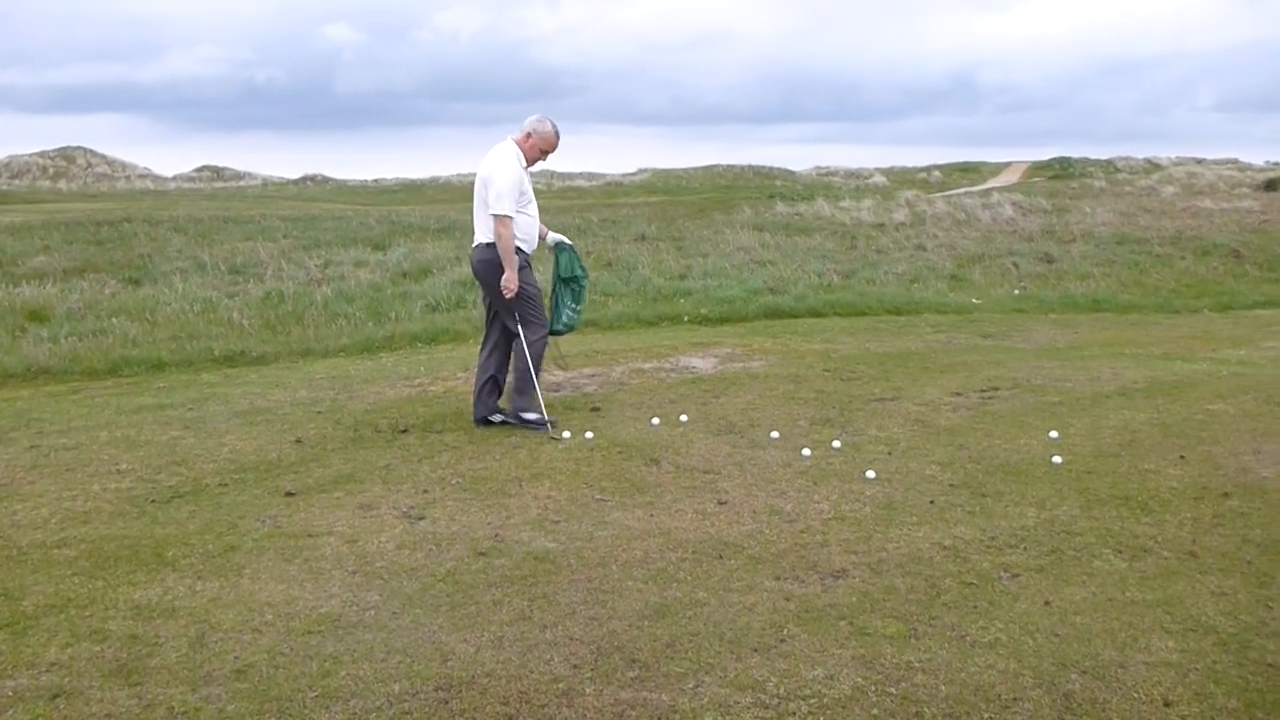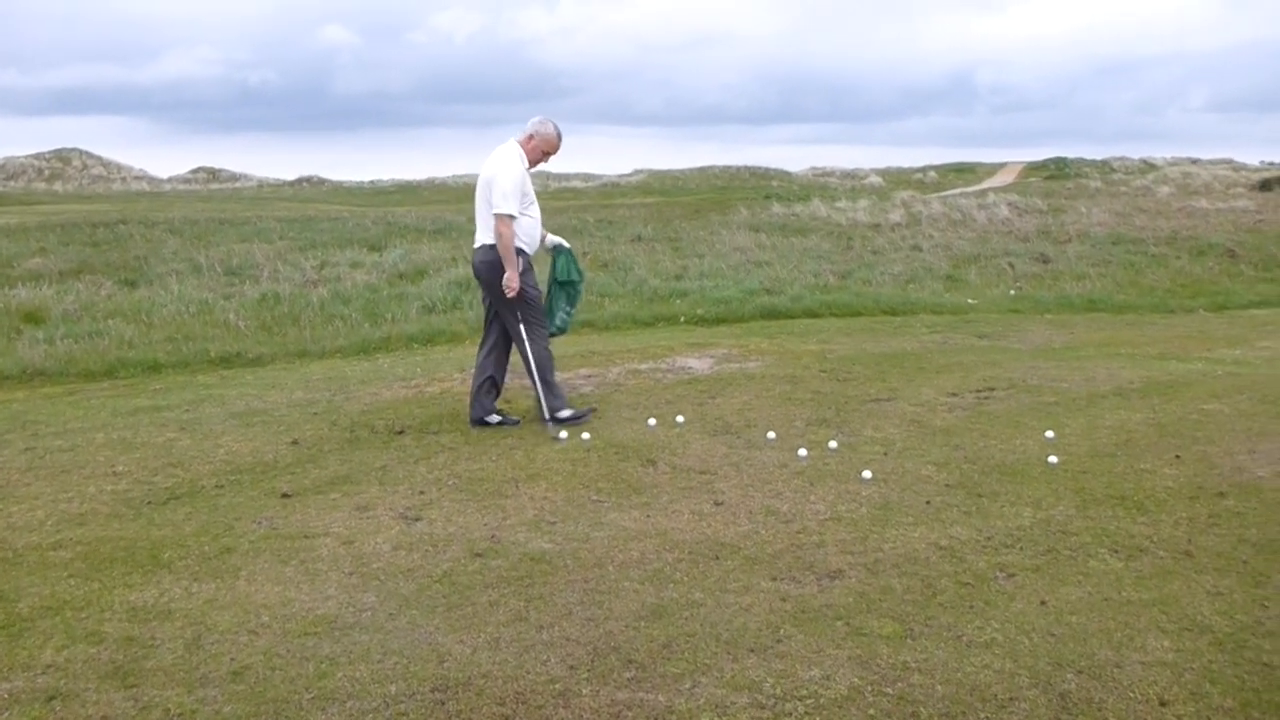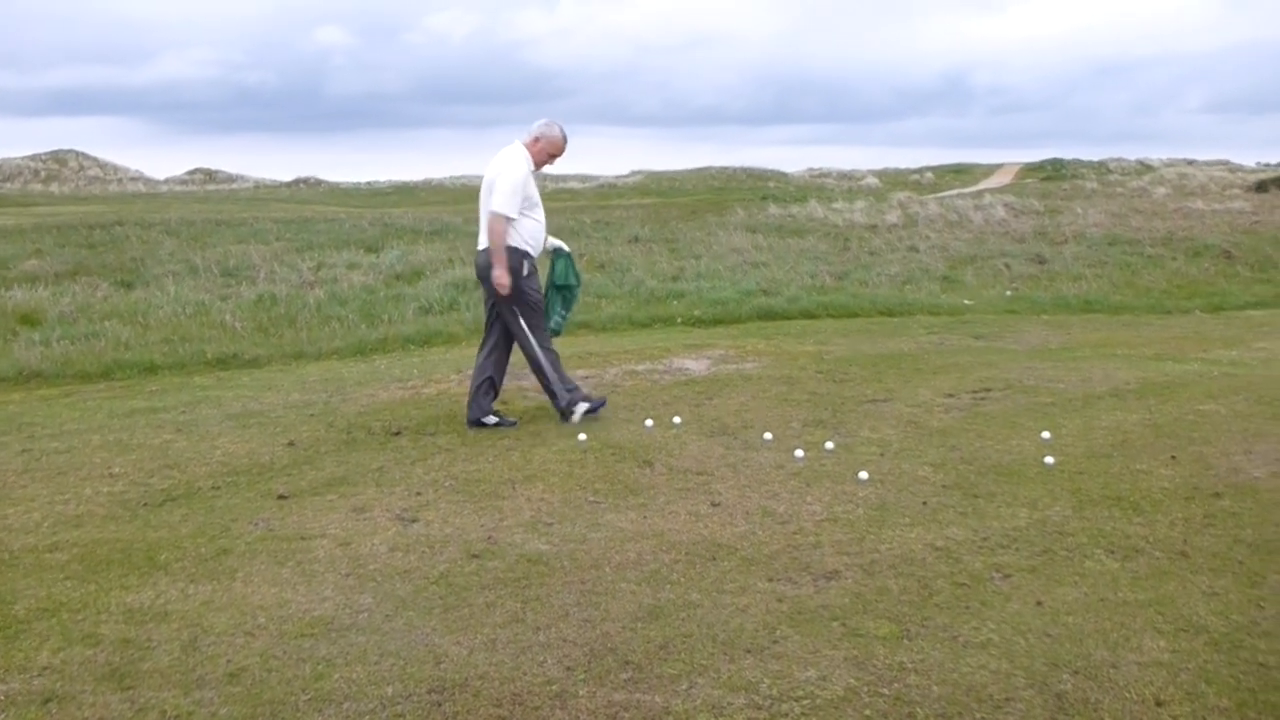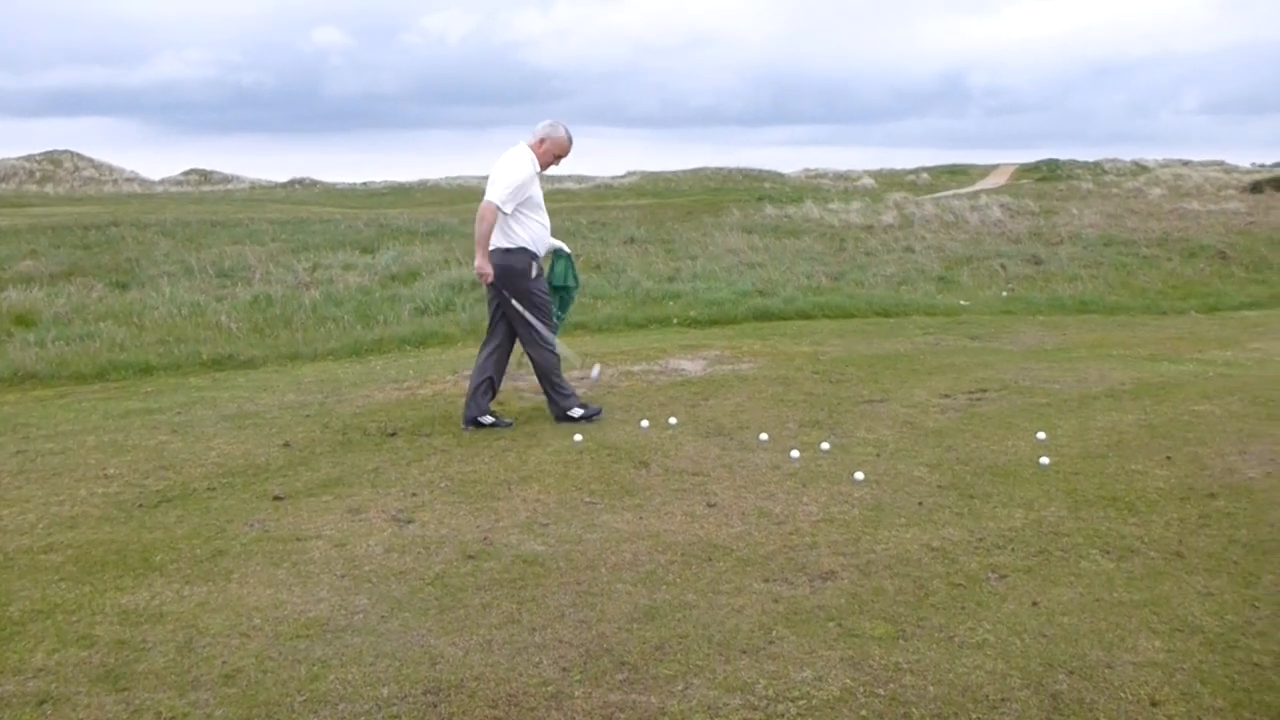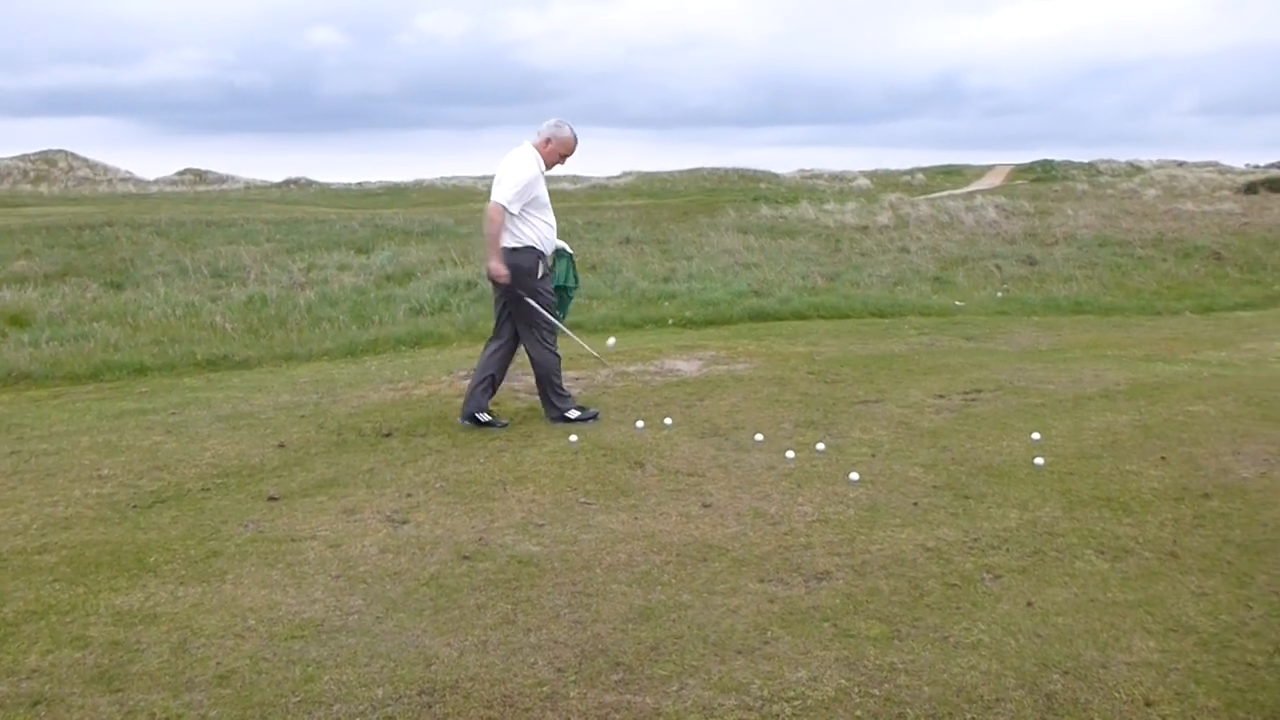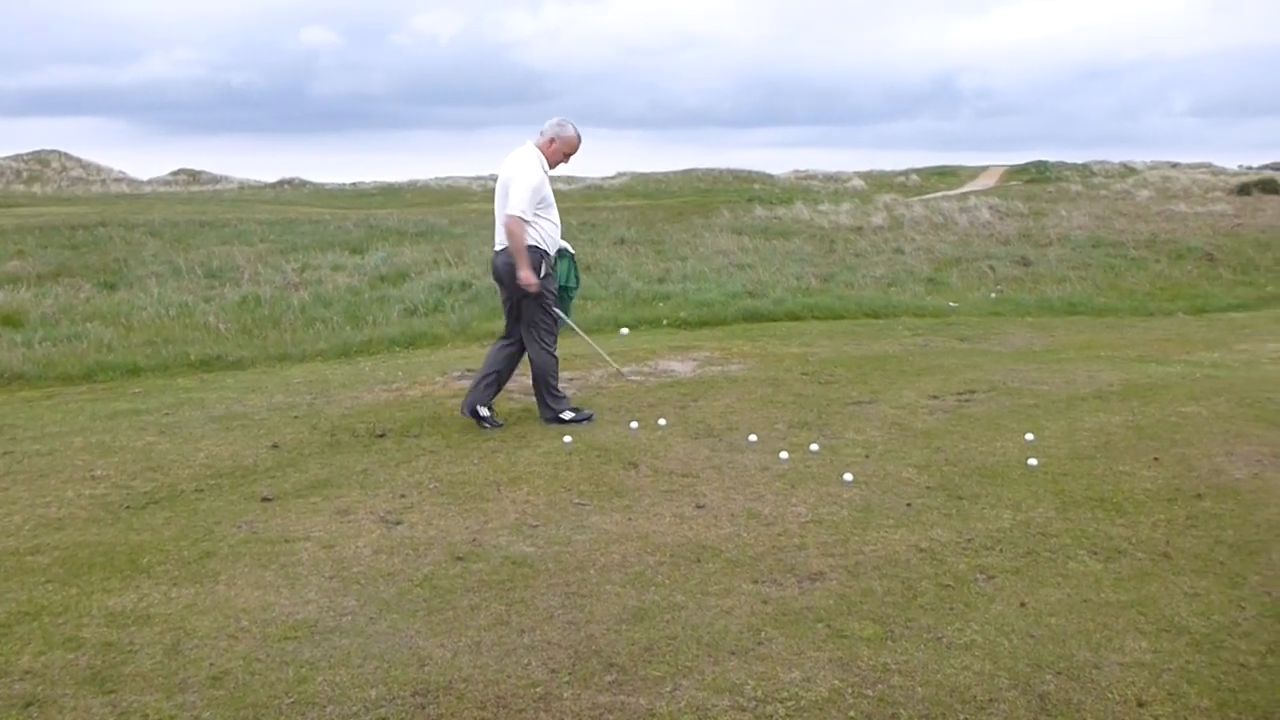
dt=0.1s
person 1, frame 1
left shoulder: (511, 161)
right shoulder: (507, 166)
right elbow: (502, 224)
left wrist: (546, 234)
right wrist: (510, 272)
left hip: (495, 260)
right hip: (502, 260)
left knee: (501, 335)
right knee: (533, 328)
left ankle: (486, 408)
right ankle: (524, 406)
person 1, frame 2
left shoulder: (511, 161)
right shoulder: (510, 166)
right elbow: (504, 224)
left wrist: (545, 237)
right wrist: (511, 271)
left hip: (495, 260)
right hip: (503, 261)
left knee: (498, 336)
right knee: (533, 332)
left ankle: (483, 408)
right ankle: (554, 407)
person 1, frame 3
left shoulder: (515, 162)
right shoulder: (515, 167)
right elbow: (497, 219)
left wrist: (545, 240)
right wrist: (500, 269)
left hip: (502, 264)
right hip: (510, 262)
left knee: (498, 338)
right knee: (535, 336)
left ankle: (480, 410)
right ankle: (569, 402)
person 1, frame 4
left shoulder: (519, 164)
right shoulder: (520, 168)
right elbow: (488, 208)
left wrist: (546, 241)
right wrist: (482, 257)
left hip: (508, 260)
right hip: (516, 262)
left knee: (500, 339)
right knee: (539, 338)
left ankle: (477, 410)
right ankle: (565, 406)
person 1, frame 5
left shoulder: (524, 162)
right shoulder: (526, 168)
right elbow: (495, 210)
left wrist: (552, 240)
right wrist: (494, 258)
left hip: (512, 260)
right hip: (524, 261)
left knee: (505, 337)
right knee: (542, 337)
left ankle: (477, 406)
right ankle: (559, 407)
person 1, frame 6
left shoulder: (526, 162)
right shoulder: (529, 169)
right elbow: (514, 222)
left wrist: (553, 240)
right wrist: (525, 268)
left hip: (517, 262)
right hip: (530, 263)
left knee: (516, 337)
right knee: (541, 337)
left ankle: (479, 400)
right ankle: (554, 408)
